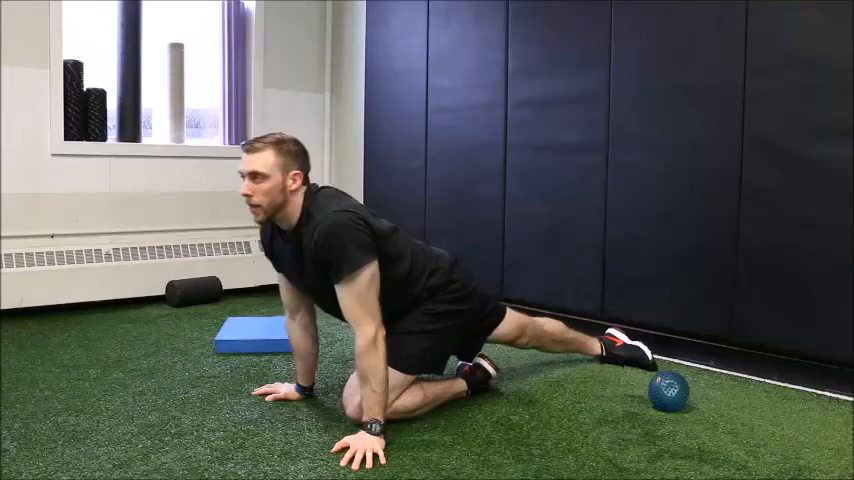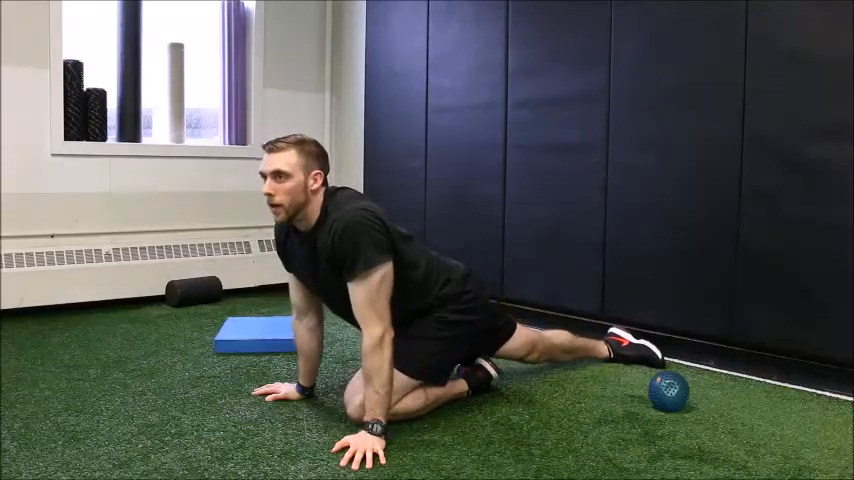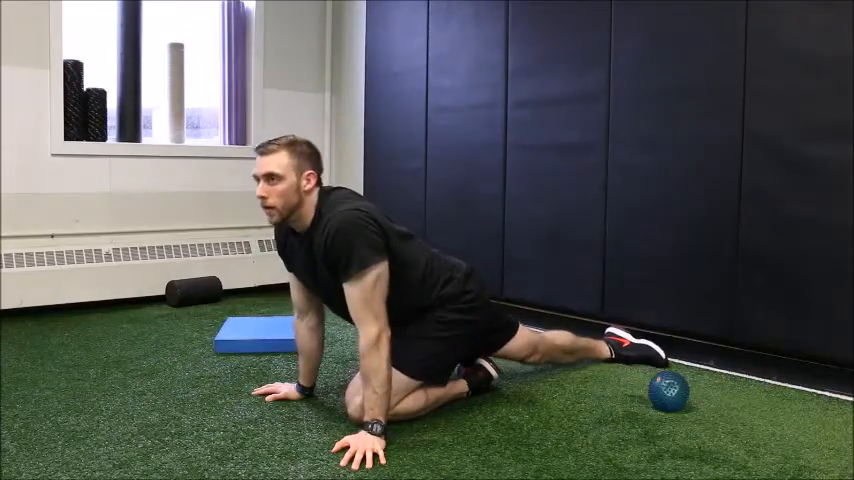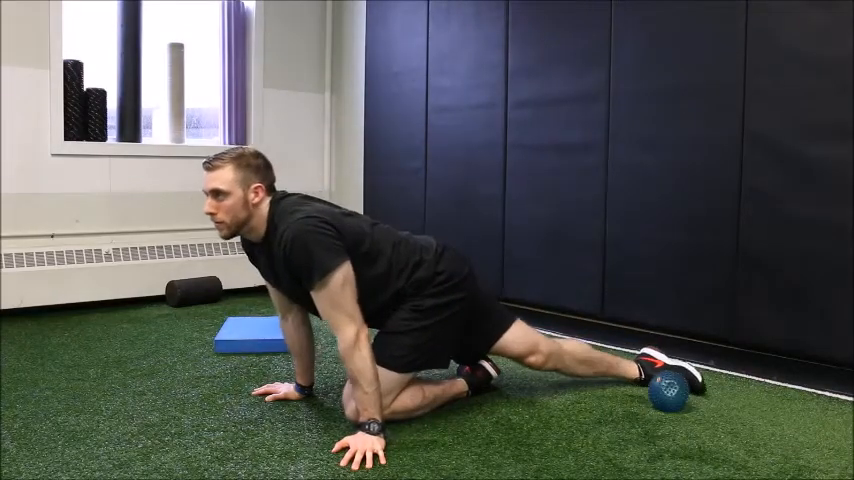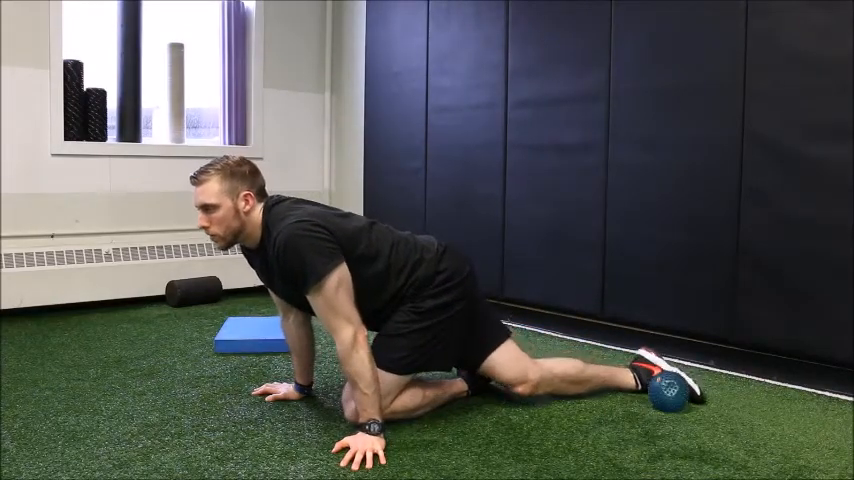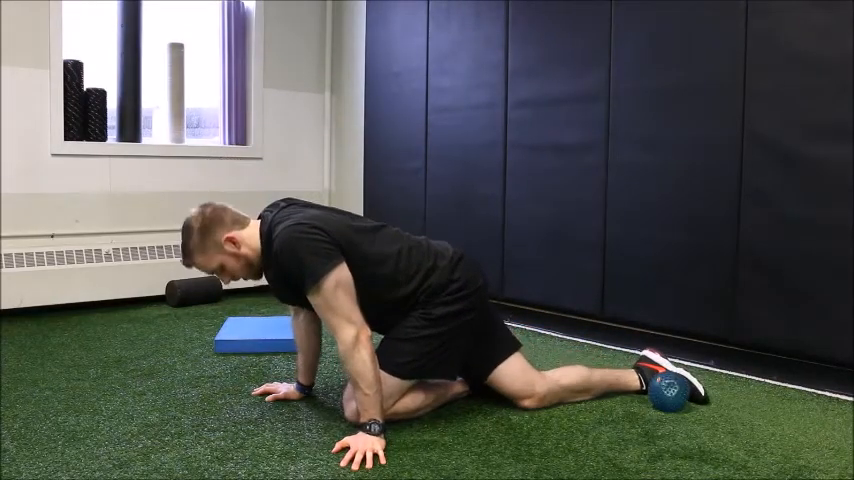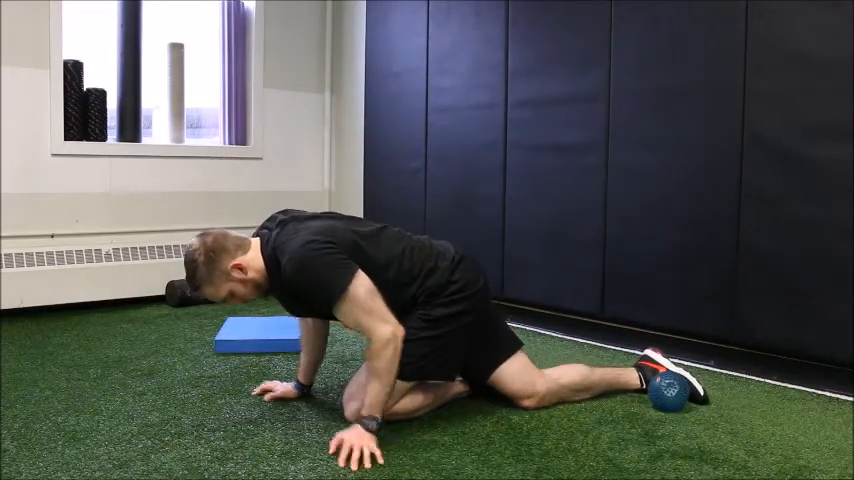
dt=0.7s
person 1, frame 1
left shoulder: (336, 226)
right shoulder: (274, 232)
left elbow: (370, 331)
right elbow: (299, 315)
left wrist: (372, 428)
right wrist: (302, 385)
left hip: (438, 294)
right hip: (411, 294)
left knee: (358, 405)
right knee: (524, 334)
left ankle: (470, 380)
right ankle: (603, 346)
person 1, frame 2
left shoulder: (355, 225)
right shoulder: (288, 233)
left elbow: (378, 332)
right elbow: (306, 316)
left wrist: (374, 429)
right wrist: (303, 386)
left hip: (449, 305)
right hip: (416, 308)
left knee: (359, 405)
right knee: (534, 349)
left ankle: (469, 380)
right ankle: (608, 347)
person 1, frame 3
left shoulder: (348, 225)
right shoulder: (288, 233)
left elbow: (374, 332)
right elbow: (307, 315)
left wrist: (375, 428)
right wrist: (303, 386)
left hip: (450, 304)
right hip: (420, 307)
left knee: (359, 406)
right knee: (534, 348)
left ankle: (471, 379)
right ankle: (610, 348)
person 1, frame 4
left shoulder: (303, 234)
right shoulder: (257, 240)
left elbow: (350, 332)
right elbow: (292, 313)
left wrist: (370, 427)
right wrist: (301, 384)
left hip: (434, 287)
right hip: (438, 284)
left knee: (358, 407)
right knee: (534, 352)
left ankle: (469, 382)
right ankle: (642, 368)
person 1, frame 5
left shoulder: (297, 238)
right shoulder: (256, 242)
left elbow: (350, 334)
right elbow: (292, 314)
left wrist: (370, 427)
right wrist: (300, 384)
left hip: (435, 286)
right hip: (438, 283)
left knee: (358, 408)
right knee: (526, 379)
left ankle: (465, 384)
right ankle: (636, 375)
person 1, frame 6
left shoulder: (296, 241)
right shoulder: (274, 230)
left elbow: (352, 334)
right elbow: (305, 312)
left wrist: (371, 429)
right wrist: (302, 384)
left hip: (444, 294)
right hip: (451, 289)
left knee: (358, 408)
right knee: (532, 392)
left ankle: (464, 385)
right ankle: (642, 375)
person 1, frame 7
left shoulder: (305, 258)
right shoulder: (273, 240)
left elbow: (387, 332)
right elbow: (314, 312)
left wrist: (368, 425)
right wrist: (300, 383)
left hip: (446, 294)
right hip: (454, 288)
left knee: (357, 405)
right knee: (533, 391)
left ankle: (466, 382)
right ankle: (643, 373)
